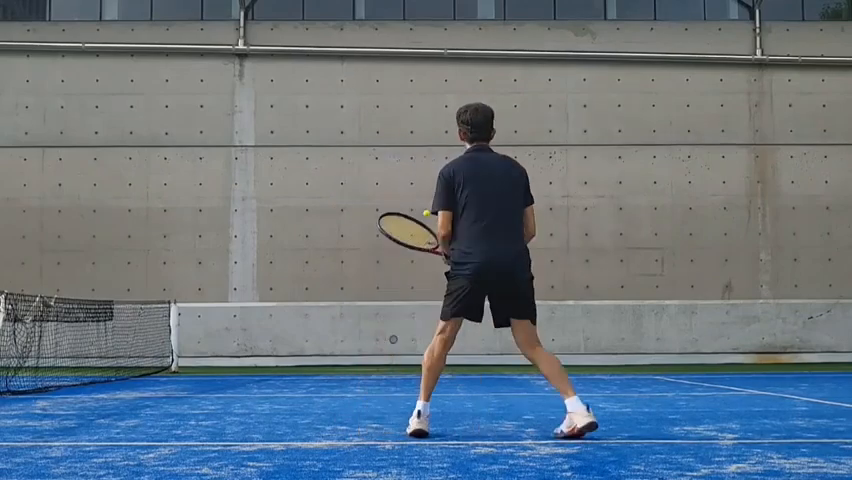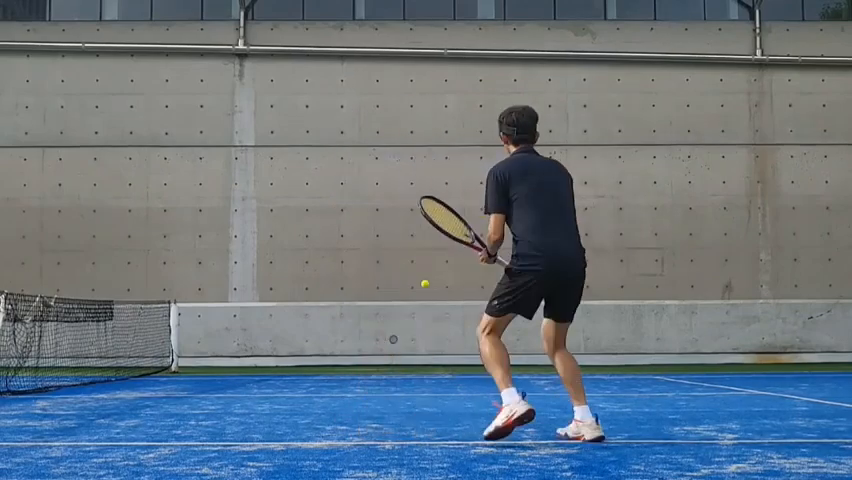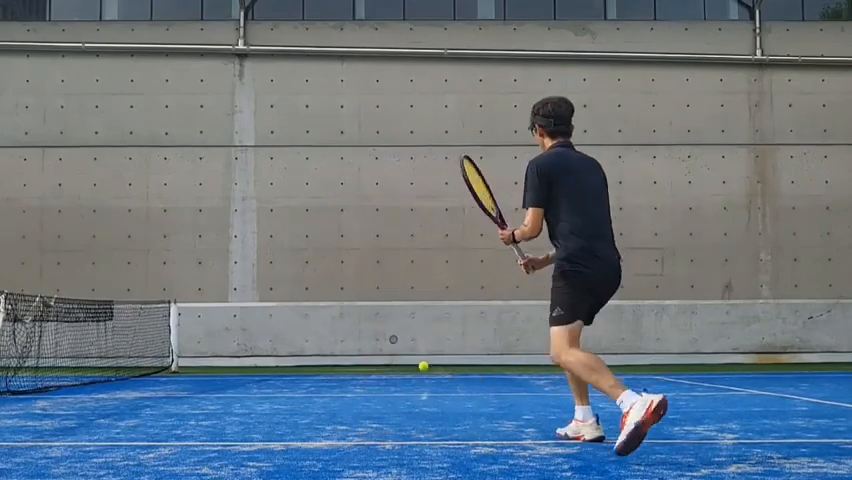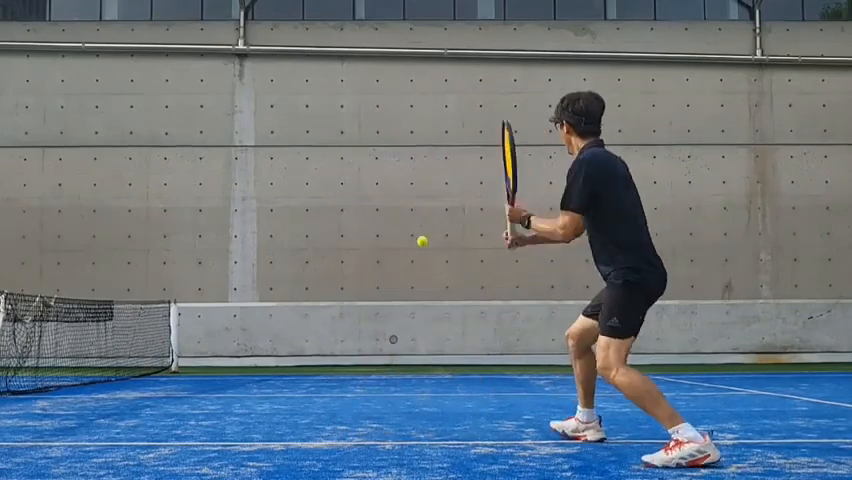
dt=0.2s
person 1, frame 1
left shoulder: (452, 171)
right shoulder: (515, 168)
left elbow: (443, 232)
right elbow: (529, 228)
left wrist: (448, 254)
left hip: (472, 268)
right hip: (516, 266)
left knee: (443, 338)
right knee: (530, 345)
left ankle: (421, 414)
right ankle: (578, 410)
person 1, frame 2
left shoulder: (501, 171)
right shoulder: (559, 170)
left elbow: (495, 233)
left wrist: (488, 253)
left hip: (533, 263)
right hip: (573, 264)
left knee: (488, 332)
right knee: (555, 345)
left ankle: (512, 402)
right ankle: (585, 419)
person 1, frame 3
left shoulder: (541, 164)
right shoulder: (592, 166)
left elbow: (531, 228)
left wrist: (510, 234)
right wrist: (546, 260)
left hip: (578, 267)
right hip: (606, 266)
left knee: (564, 350)
right knee: (562, 338)
left ankle: (637, 403)
right ankle: (585, 420)
person 1, frame 4
left shoulder: (587, 166)
right shoulder: (604, 163)
left elbow: (566, 231)
right elbow: (572, 226)
left wrist: (526, 222)
right wrist: (526, 238)
left hip: (634, 277)
right hip: (630, 276)
left knee: (611, 365)
right knee: (577, 338)
left ankle: (692, 441)
right ankle: (586, 420)
